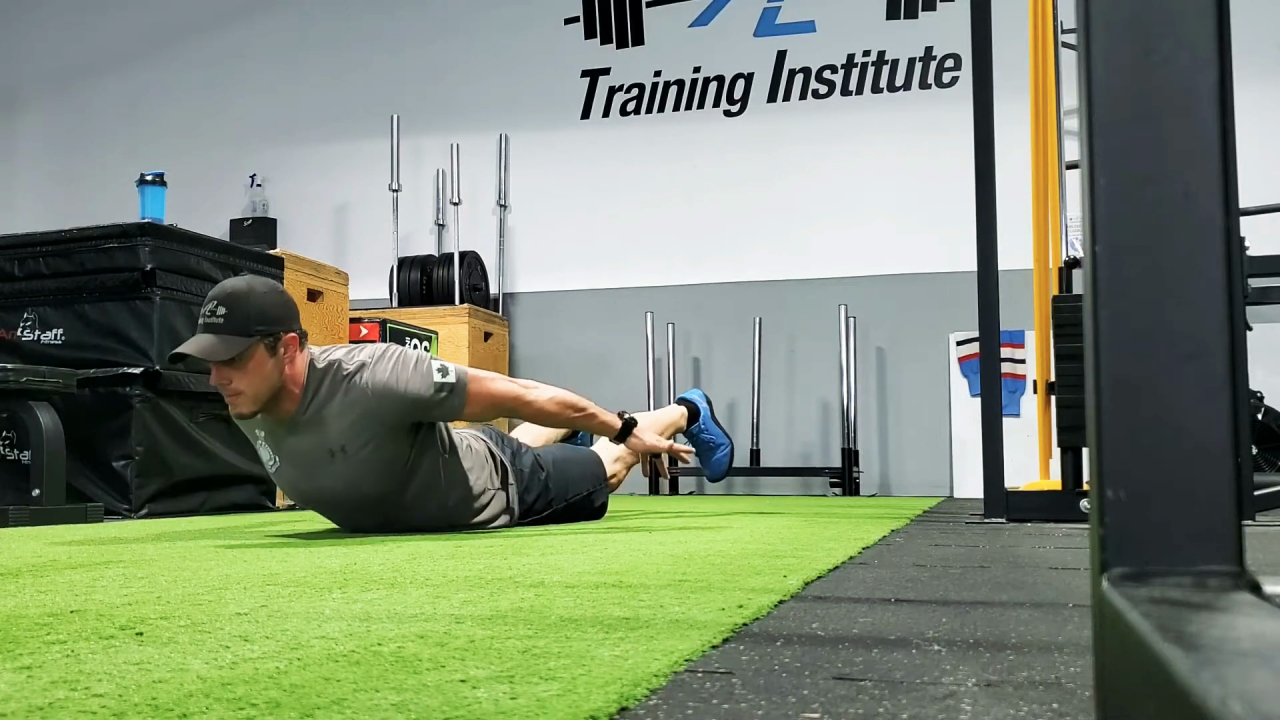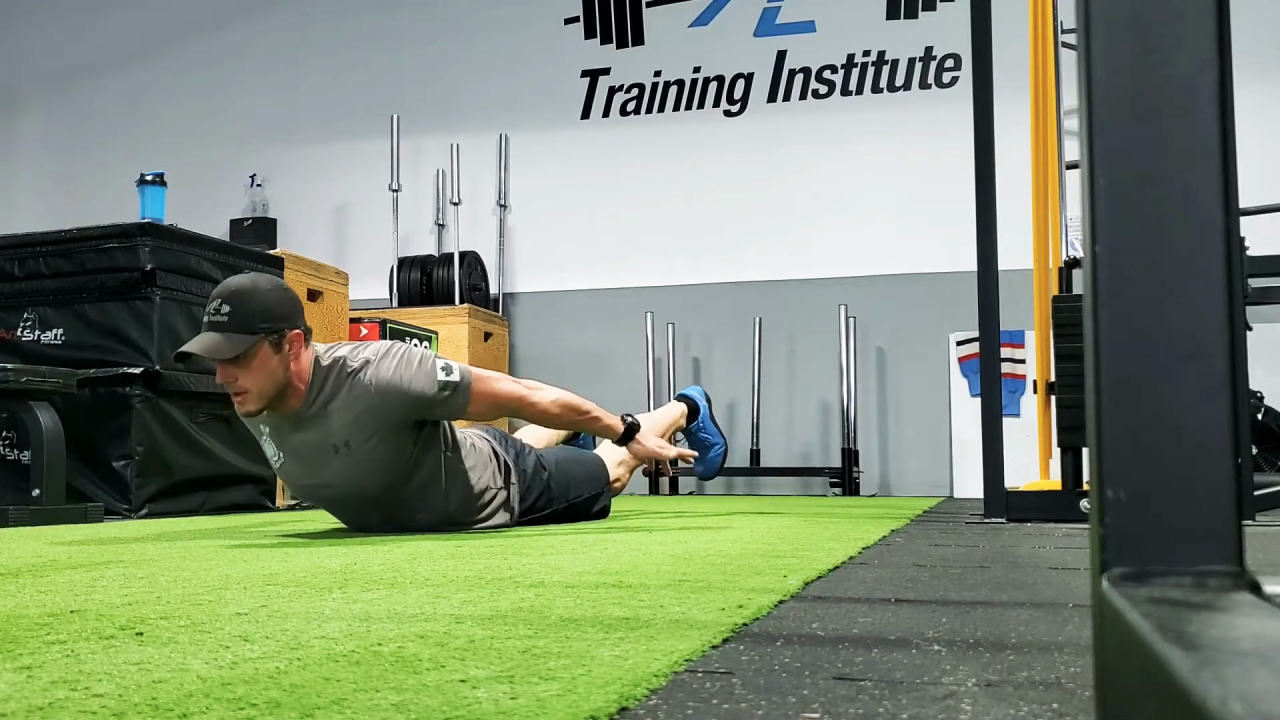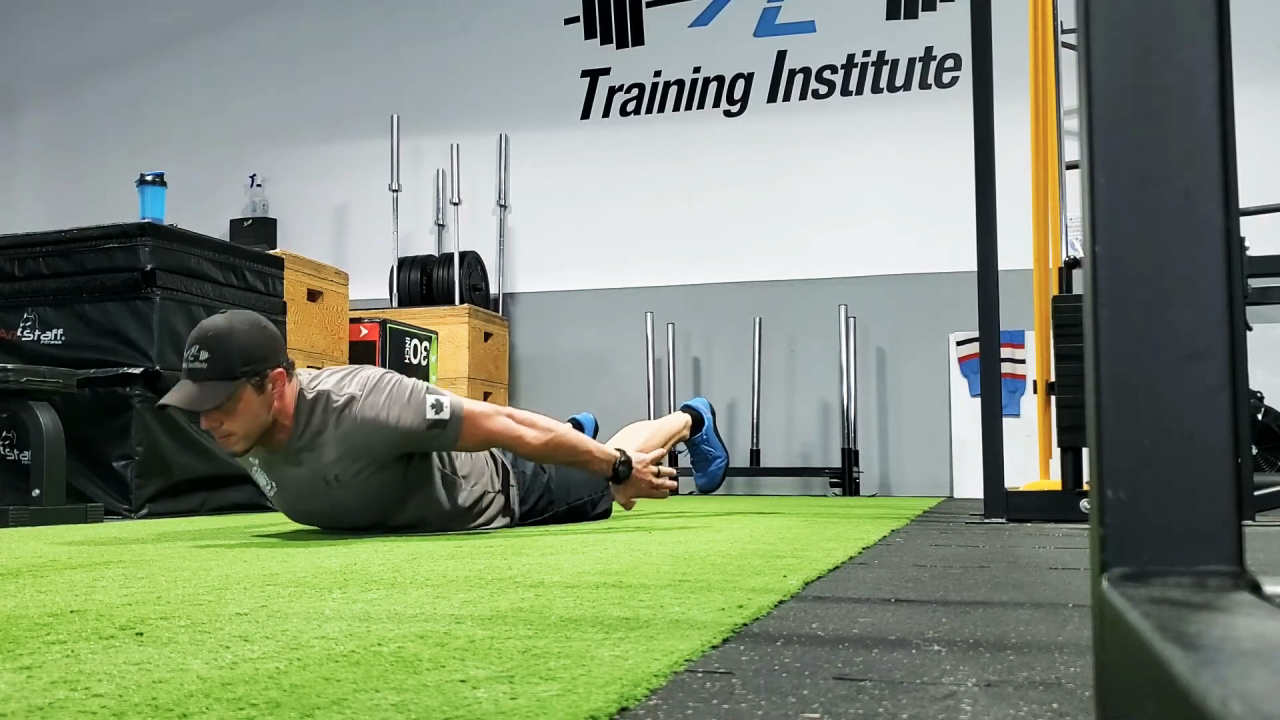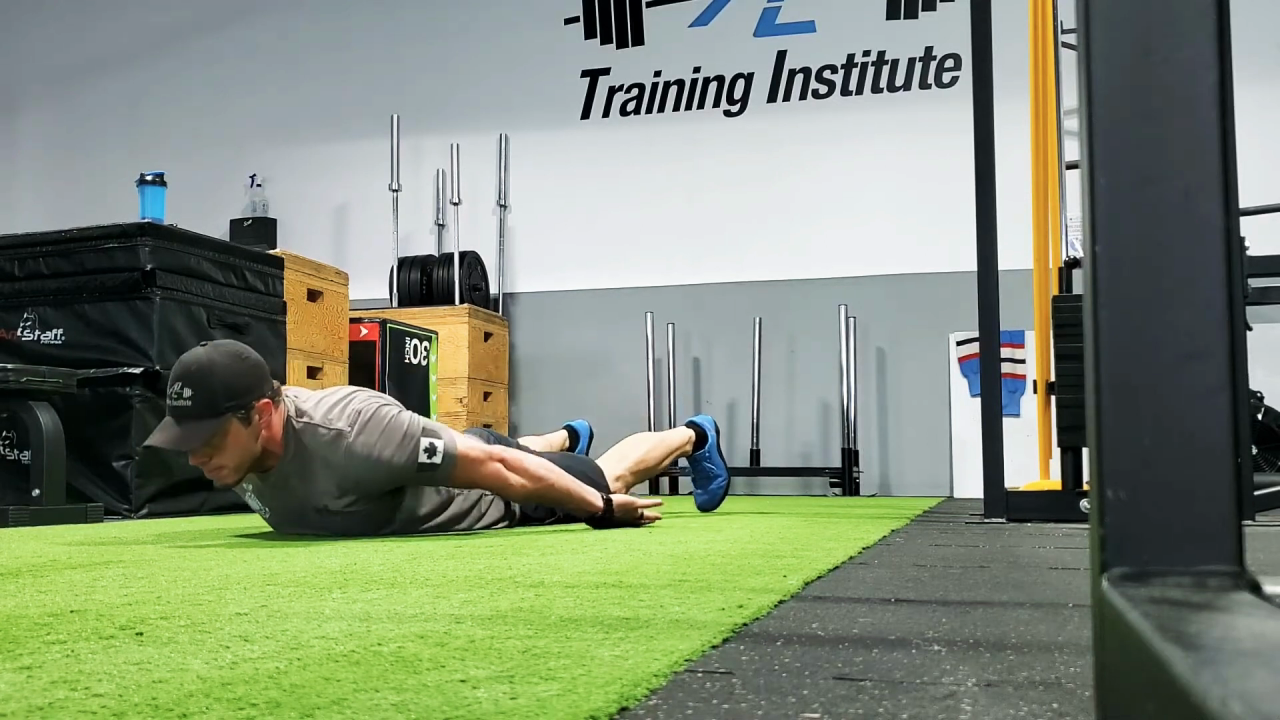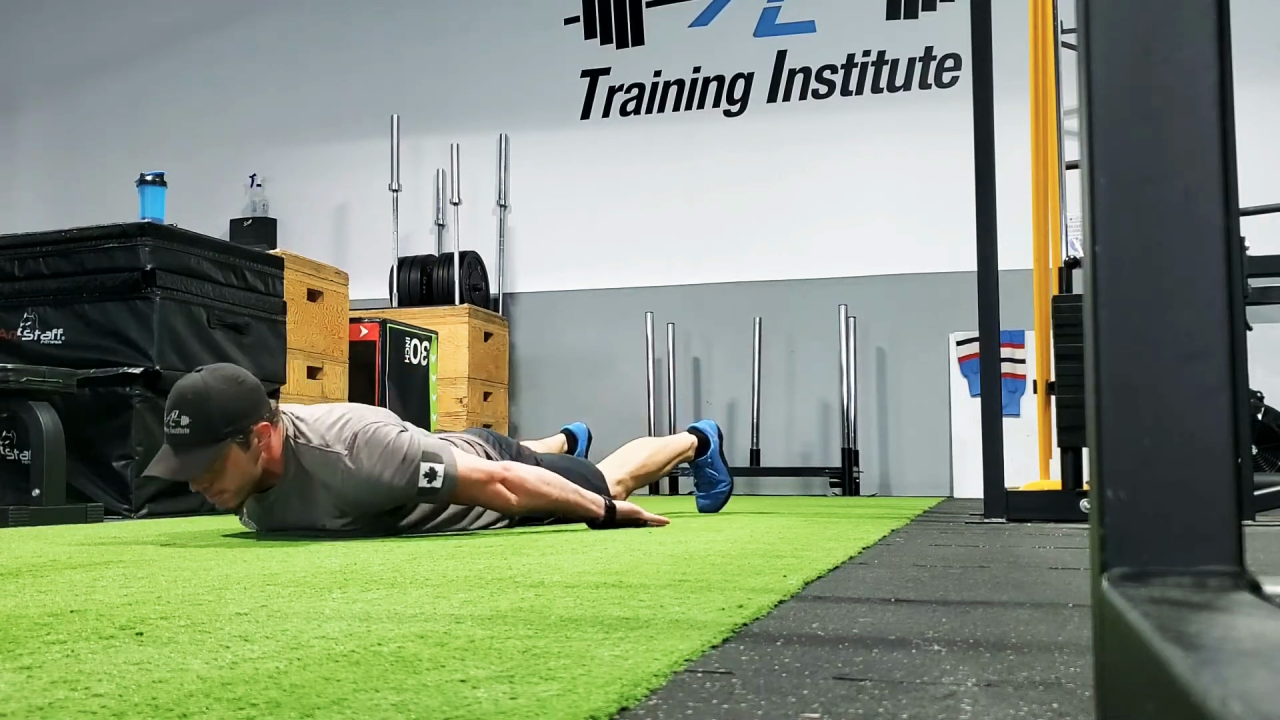
dt=0.3s
person 1, frame 1
left shoulder: (371, 379)
right shoulder: (248, 410)
left elbow: (513, 393)
left wrist: (625, 430)
left hip: (499, 495)
left knee: (605, 470)
left ankle: (687, 412)
right ankle: (569, 423)
person 1, frame 2
left shoulder: (375, 377)
right shoulder: (254, 406)
left elbow: (516, 393)
left wrist: (627, 433)
left hip: (499, 497)
left knee: (610, 472)
left ankle: (686, 410)
right ankle: (569, 423)
person 1, frame 3
left shoulder: (360, 407)
right shoulder: (244, 429)
left elbow: (507, 426)
left wrist: (620, 469)
left hip: (497, 499)
left knee: (602, 483)
left ankle: (690, 421)
right ankle: (576, 427)
person 1, frame 4
left shoulder: (349, 435)
right shoulder: (240, 437)
left elbow: (499, 467)
left wrist: (607, 509)
left hip: (495, 498)
right hip: (441, 477)
left knee: (607, 481)
left ankle: (694, 437)
right ankle: (566, 437)
person 1, frame 5
left shoulder: (348, 454)
right shoulder: (240, 456)
left elbow: (499, 485)
left wrist: (608, 512)
left hip: (492, 487)
right hip: (443, 458)
left knee: (610, 482)
left ankle: (697, 442)
right ankle: (564, 440)
